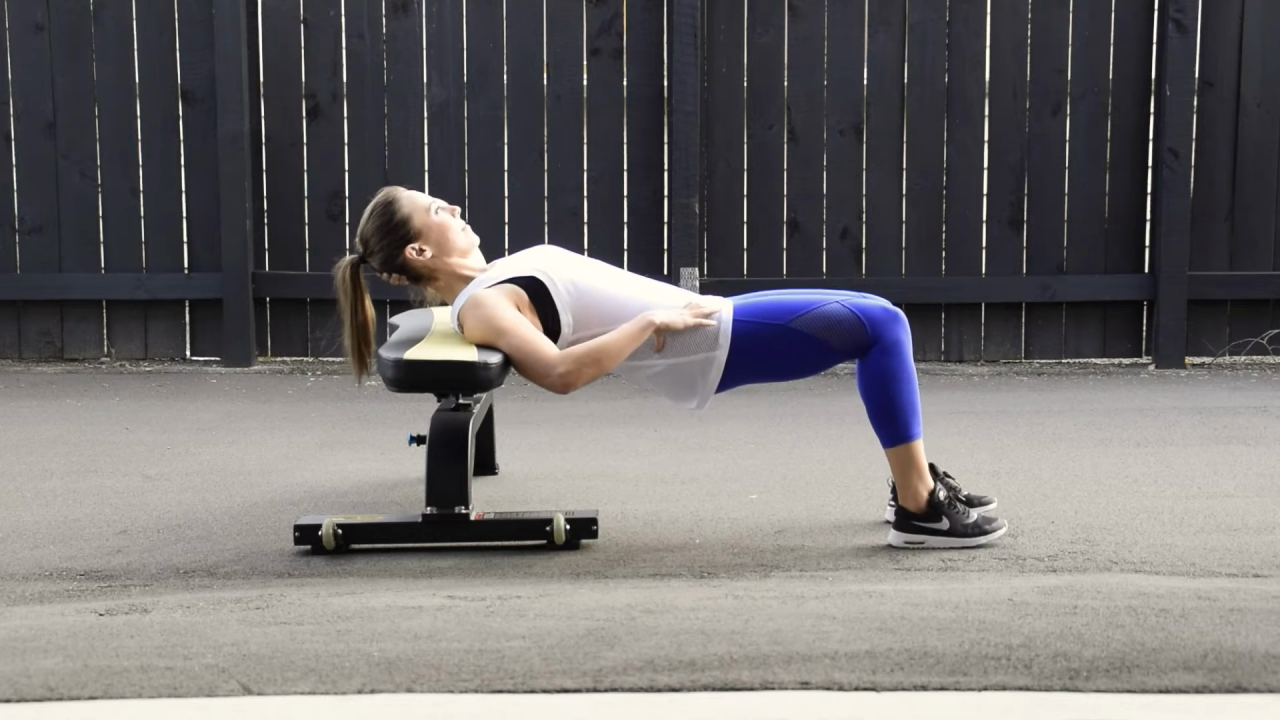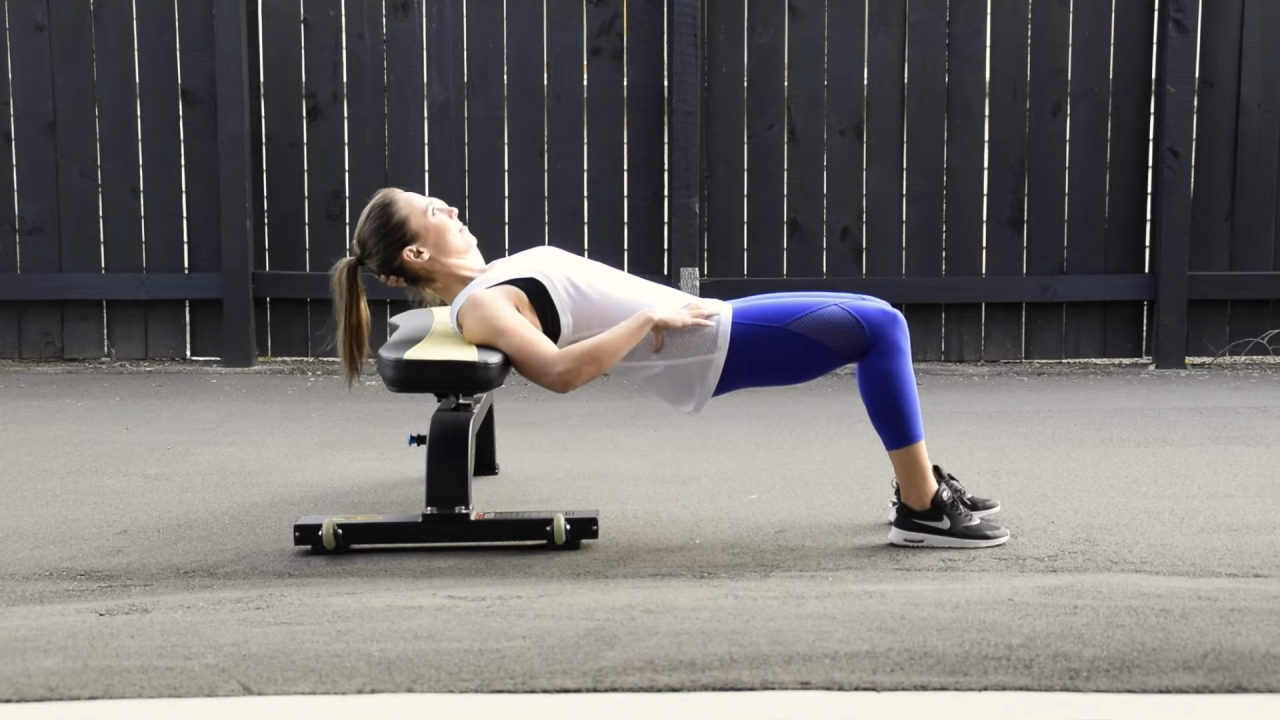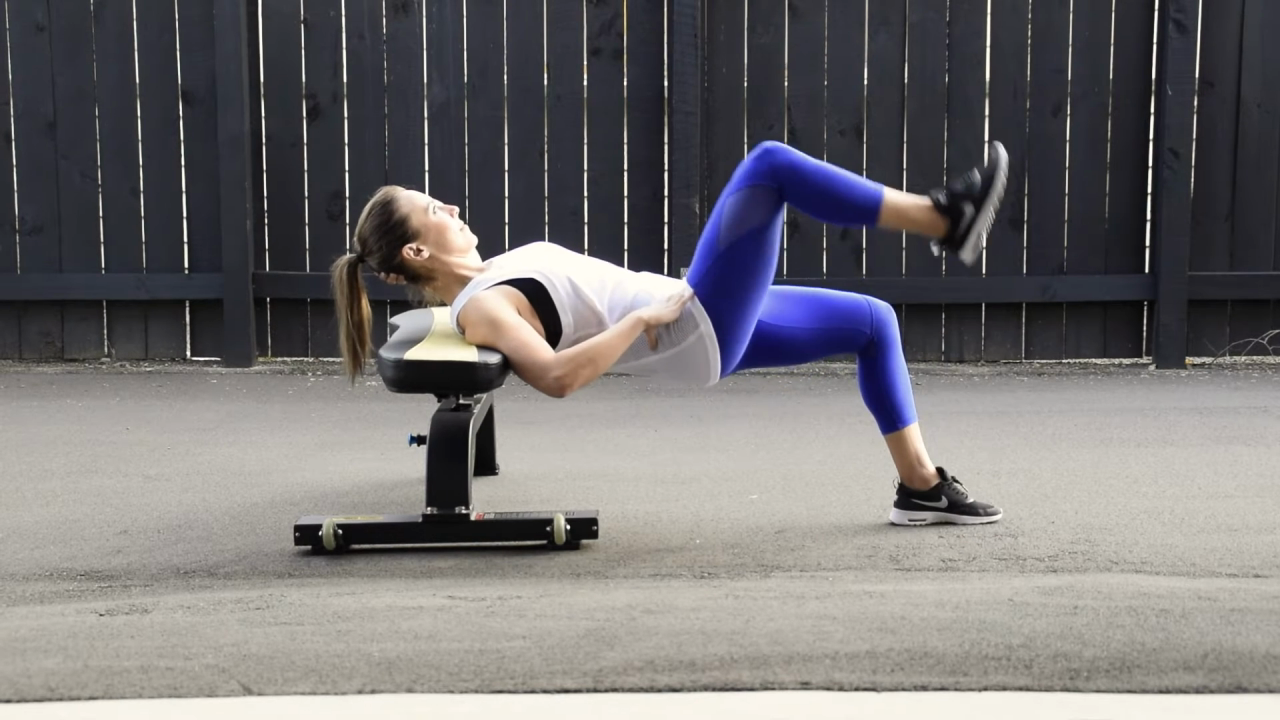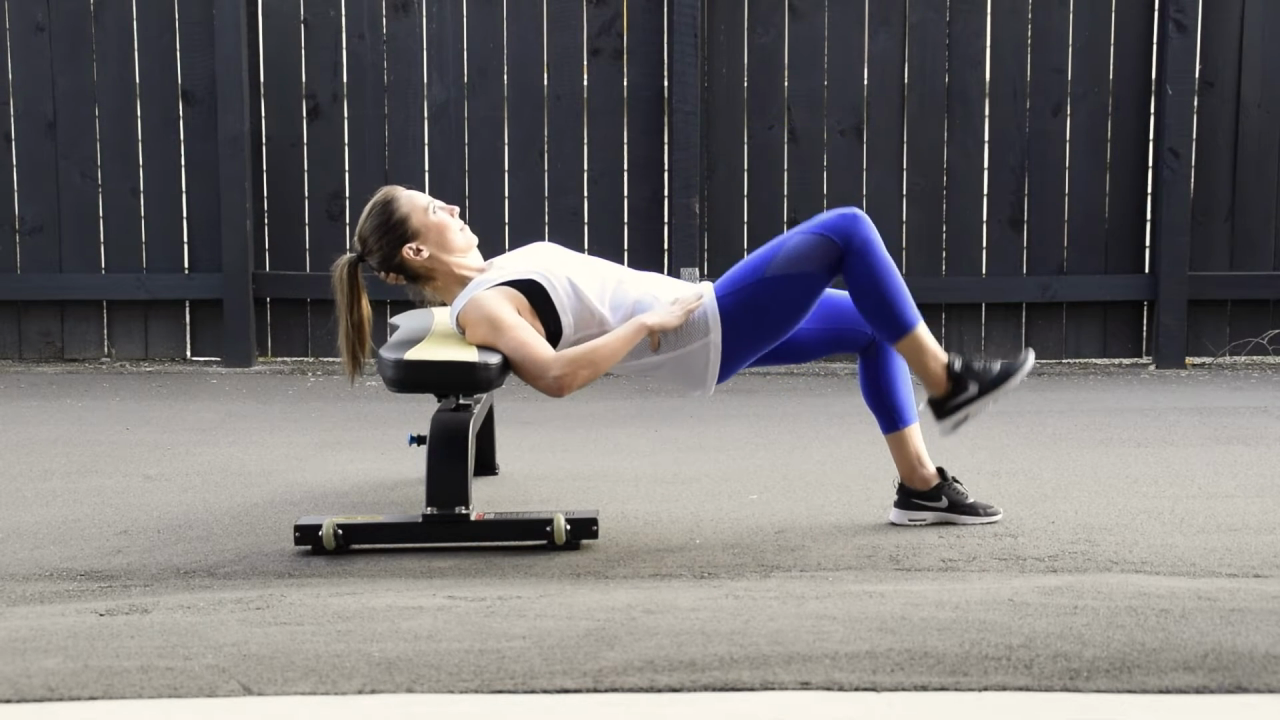
dt=1s
person 1, frame 1
left shoulder: (488, 284)
right shoulder: (478, 306)
right elbow: (562, 371)
left wrist: (666, 311)
right wrist: (655, 320)
left hip: (707, 325)
right hip: (709, 346)
left knee: (878, 318)
right knee: (879, 324)
left ankle: (916, 480)
right ankle: (918, 507)
person 1, frame 2
left shoulder: (486, 283)
right shoulder: (478, 305)
right elbow: (561, 370)
left wrist: (668, 308)
right wrist: (652, 317)
left hip: (704, 329)
right hip: (705, 350)
left knee: (877, 319)
right knee: (880, 329)
left ankle: (919, 482)
right ankle: (922, 508)
person 1, frame 3
left shoulder: (486, 283)
right shoulder: (479, 308)
right elbow: (557, 375)
right wrist: (643, 317)
left hip: (703, 325)
right hip: (695, 331)
left knee: (873, 319)
right knee: (769, 164)
left ankle: (922, 487)
right ankle: (945, 220)
person 1, frame 4
left shoulder: (489, 283)
right shoulder: (479, 309)
right elbow: (557, 375)
right wrist: (650, 320)
left hip: (702, 321)
right hip: (701, 336)
left knee: (870, 324)
right knee: (843, 230)
left ankle: (921, 487)
right ankle: (945, 381)
